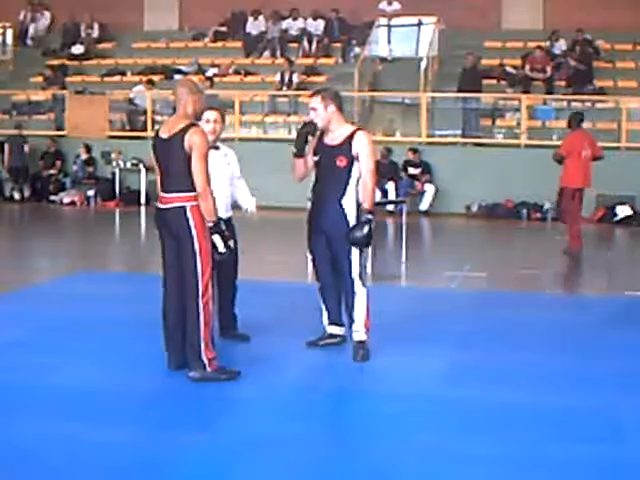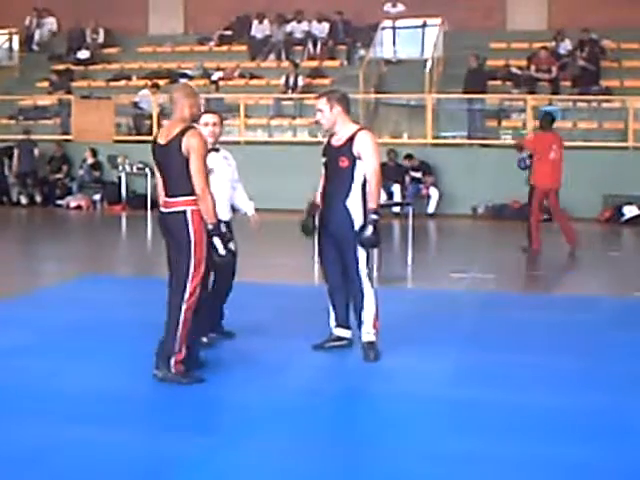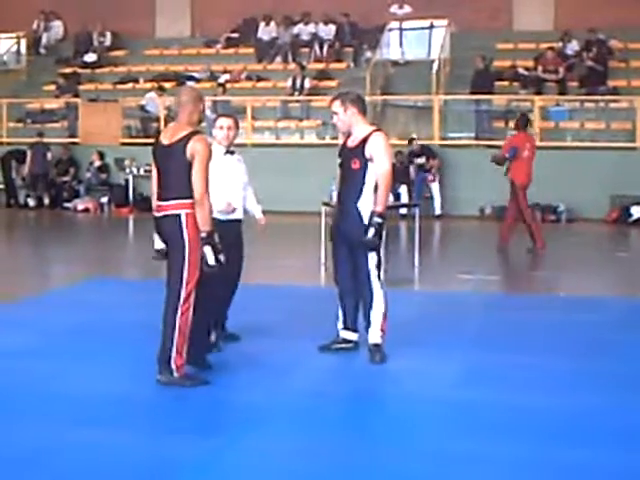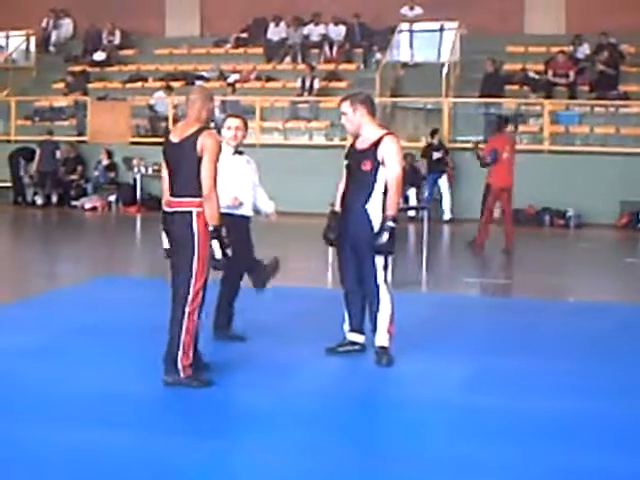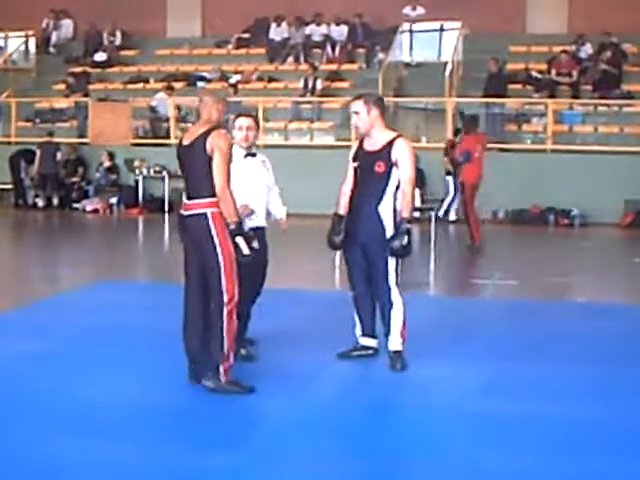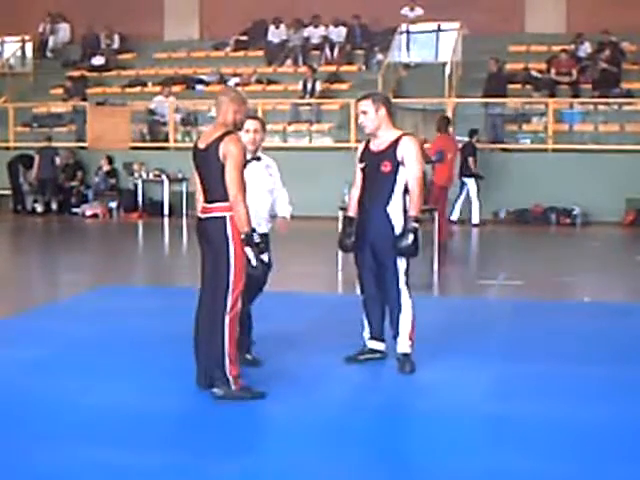
dt=0.5s
person 1, frame 1
left shoulder: (160, 133)
right shoulder: (195, 134)
right elbow: (201, 188)
right wrist: (215, 226)
left hip: (164, 210)
right hip: (187, 211)
left knee: (174, 283)
right knee: (198, 287)
left ankle: (177, 355)
right ankle: (202, 364)
person 1, frame 2
left shoulder: (159, 137)
right shoulder: (192, 137)
left elbow: (162, 186)
right elbow: (201, 190)
right wrist: (215, 228)
left hip: (167, 215)
right hip: (187, 215)
left knee: (179, 286)
right knee: (189, 289)
left ankle: (185, 355)
right ankle: (168, 362)
person 1, frame 3
left shoulder: (160, 139)
right shoulder: (197, 142)
left elbow: (155, 189)
right elbow: (200, 197)
right wrist: (208, 237)
left hip: (163, 217)
right hip: (183, 218)
left knee: (184, 287)
right knee: (181, 292)
left ankle: (192, 350)
right ankle: (171, 368)
person 1, frame 4
left shoulder: (171, 136)
right shoulder: (207, 138)
left elbow: (166, 188)
right elbow: (208, 191)
right wrist: (216, 232)
left hip: (172, 215)
right hip: (193, 216)
left knee: (181, 290)
right knee: (190, 293)
left ankle: (189, 357)
right ankle: (177, 368)
person 1, frame 5
left shoulder: (184, 139)
right shoulder: (218, 137)
right elbow: (222, 190)
right wrist: (237, 229)
left hip: (188, 217)
right hip: (210, 217)
left knee: (196, 293)
right knee: (224, 296)
left ankle: (198, 367)
right ankle: (217, 372)
person 1, frame 6
left shoulder: (201, 140)
right shoulder: (231, 142)
right elbow: (235, 197)
right wrist: (249, 238)
left hip: (206, 221)
right hip: (226, 222)
left knee: (210, 296)
right knee: (228, 301)
left ankle: (206, 373)
right ankle: (226, 381)
person 2, frame 1
left shoulder: (359, 139)
right shoulder: (316, 139)
left elbow: (368, 180)
right elbow: (299, 175)
left wrist: (366, 217)
right wrist: (300, 148)
left hip: (344, 218)
right hip: (318, 217)
left knee: (351, 277)
right knee: (325, 276)
left ankle: (360, 337)
right ankle: (334, 329)
person 2, frame 2
left shoulder: (362, 138)
right shoulder: (329, 141)
left elbow: (373, 179)
left wrist: (372, 218)
right wrist: (313, 209)
left hip: (352, 219)
right hip: (328, 219)
left knee: (359, 278)
right knee: (334, 278)
left ankle: (368, 338)
right ankle: (341, 332)
person 2, frame 3
left shoulder: (376, 140)
right shoulder: (346, 142)
left elbow: (384, 183)
left wrist: (377, 220)
left hip: (364, 222)
right hip: (344, 221)
left knee: (369, 282)
right knee: (344, 280)
left ankle: (376, 341)
right ankle: (347, 335)
person 2, frame 4
left shoulder: (387, 143)
right shoulder: (353, 144)
left elbow: (394, 187)
left wrist: (389, 225)
right wrist: (334, 217)
left hip: (371, 226)
right hip: (348, 224)
left knee: (375, 285)
right knee: (350, 283)
left ankle: (382, 344)
right ankle: (354, 336)
person 2, frame 5
left shoulder: (399, 146)
right shoulder: (357, 147)
left elbow: (407, 190)
left wrist: (404, 227)
right wrist: (338, 220)
left hip: (382, 229)
right hip: (355, 227)
left knee: (387, 288)
right knee: (360, 287)
left ankle: (395, 347)
right ankle: (366, 341)
person 2, frame 6
left shoulder: (405, 144)
right shoulder: (364, 148)
left elbow: (415, 187)
left wrist: (411, 226)
right wrist: (349, 223)
left hip: (391, 228)
right hip: (365, 228)
left knee: (396, 290)
right knee: (369, 289)
left ankle: (404, 350)
right ankle: (374, 344)
person 3, frame 1
left shoulder: (229, 155)
left elbow: (237, 184)
left wrist: (249, 204)
left hip: (224, 222)
left knee: (228, 277)
left ankle: (228, 326)
person 3, frame 2
left shoulder: (226, 157)
left elbow: (235, 187)
left wrist: (248, 209)
left hip: (224, 225)
left knee: (226, 277)
left ankle: (213, 323)
person 3, frame 3
left shoulder: (238, 161)
left elbow: (245, 190)
left wrist: (256, 212)
right wrist: (219, 204)
left hip: (233, 225)
right hip: (212, 223)
left knee: (231, 278)
right knee: (215, 278)
left ankle: (219, 326)
right ankle: (206, 331)
person 3, frame 4
left shoulder: (248, 162)
left elbow: (256, 190)
left wrist: (268, 208)
right wrist: (225, 199)
left hip: (241, 220)
right hip: (222, 218)
left knee: (234, 274)
left ankle: (222, 326)
person 3, frame 5
left shoulder: (263, 162)
left elbow: (272, 191)
left wrist: (279, 213)
right wrist: (237, 208)
left hip: (258, 230)
left knee: (254, 284)
right knee: (239, 286)
left ankle: (237, 333)
right ankle: (234, 341)
person 3, frame 6
left shoulder: (269, 164)
left elbow: (279, 192)
left wrist: (283, 213)
left hip: (261, 234)
left knee: (256, 283)
right knee: (240, 290)
left ankle: (238, 334)
right ankle: (240, 347)
person 4, frame 1
left shoulder: (571, 137)
right shoulder: (589, 137)
left elbow: (557, 156)
right elbow: (599, 155)
left wrist: (562, 160)
left hip: (570, 180)
right hip: (583, 180)
left knee: (563, 210)
right knee: (574, 212)
left ankle: (575, 243)
right ankle: (575, 246)
person 4, frame 2
left shoulder: (539, 137)
right shoulder: (558, 138)
left elbow: (519, 145)
right wrist: (535, 156)
left hip: (540, 181)
right hip: (554, 182)
left knee: (534, 212)
right knee: (557, 212)
left ankle: (534, 246)
right ankle: (572, 241)
person 4, frame 3
left shoulder: (514, 139)
right shoulder: (531, 139)
left elbow: (502, 160)
left wrist: (494, 159)
right wrist: (509, 166)
left hip: (517, 179)
right hip: (526, 178)
left knee: (524, 210)
right knee: (512, 208)
left ankle: (538, 241)
right ankle: (503, 241)
person 4, frame 4
left shoulder: (493, 141)
right shoulder: (511, 139)
left elbow: (484, 163)
left wrist: (477, 152)
left hip: (494, 181)
right hip: (507, 182)
left knee: (487, 211)
right knee: (508, 212)
left ankle: (479, 242)
right ankle: (509, 245)
person 4, frame 5
left shoulder: (465, 142)
right shoulder: (481, 138)
left elbow: (457, 161)
left hip: (467, 178)
right hip: (476, 177)
left knee: (469, 208)
right knee: (469, 206)
left ankle: (476, 241)
right ankle: (476, 237)
person 4, frame 6
left shoulder: (438, 140)
right shoulder: (452, 140)
left elbow: (429, 159)
left hip: (437, 179)
right hip: (447, 179)
left knee: (431, 207)
right knee: (441, 209)
left ankle: (445, 233)
right ankle: (442, 240)
